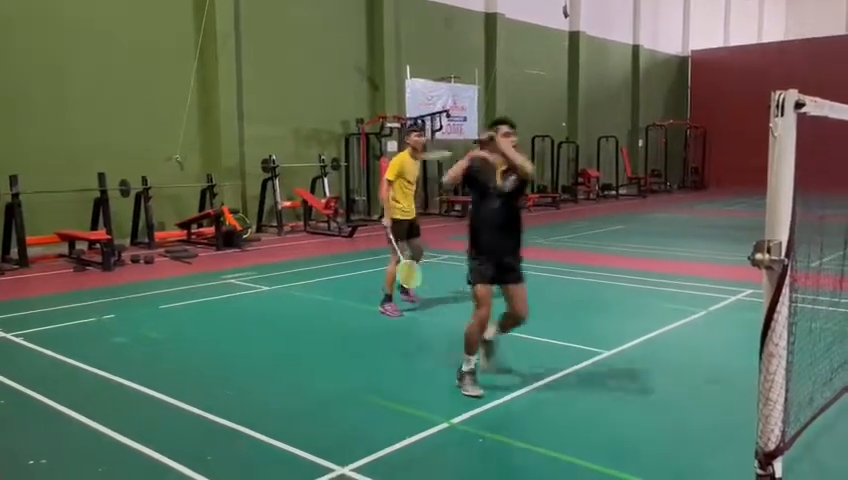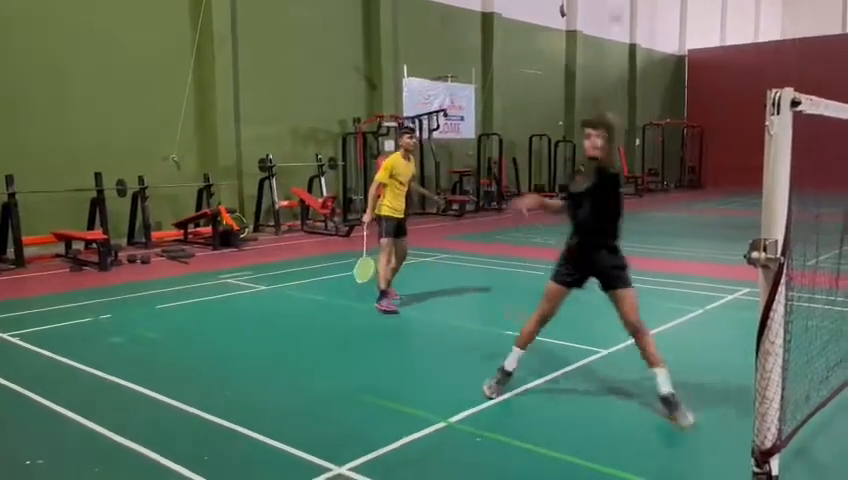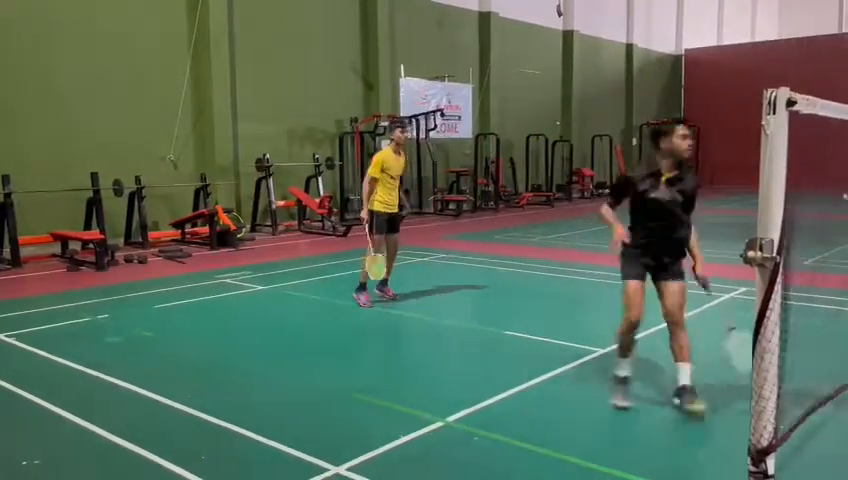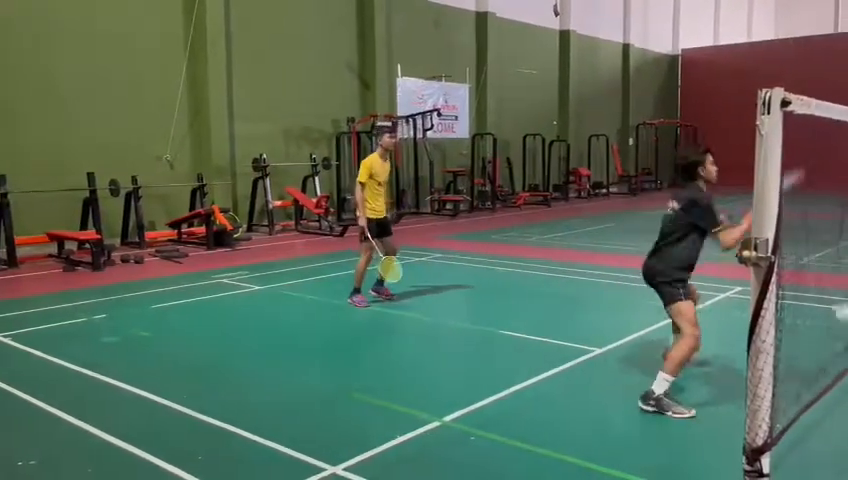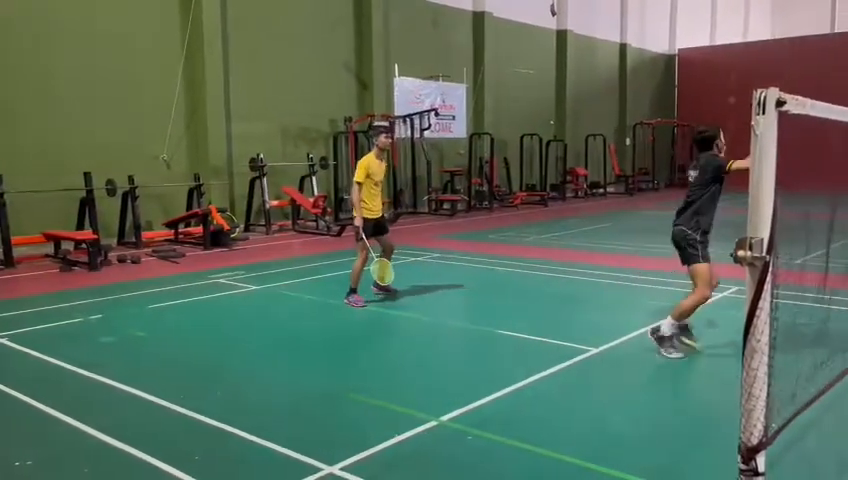
dt=0.3s
person 1, frame 1
left shoulder: (520, 171)
right shoulder: (478, 170)
left elbow: (529, 173)
right elbow: (447, 181)
left wrist: (504, 151)
right wrist: (471, 157)
left hip: (510, 254)
right hip: (482, 254)
left knee: (518, 315)
right knee: (482, 315)
left ankle: (488, 337)
right ankle: (467, 371)
person 1, frame 2
left shoulder: (608, 174)
right shoulder: (580, 178)
left elbow: (609, 161)
left wrist: (602, 145)
right wrist: (537, 201)
left hip: (608, 258)
right hip: (575, 256)
left knee: (635, 326)
right knee: (542, 315)
left ankle: (666, 393)
right ankle: (507, 370)
person 1, frame 3
left shoulder: (689, 182)
right shoulder: (637, 178)
left elbow: (686, 224)
right elbow: (606, 207)
left wrist: (698, 260)
right wrist: (616, 228)
left hip: (668, 255)
right hip: (637, 253)
left knee: (676, 318)
right knee: (632, 318)
left ankle: (684, 388)
right ankle: (621, 376)
person 1, frame 4
left shoulder: (687, 195)
right shoulder: (699, 200)
right elbow: (727, 242)
left wrist: (717, 223)
right wrist: (747, 222)
left hip: (661, 267)
right hip: (667, 271)
left knee: (692, 301)
right knee: (692, 335)
left ankle: (676, 353)
right ankle: (655, 395)
person 1, frame 5
left shoulder: (703, 162)
right shoulder: (713, 161)
right elbow: (741, 165)
left wrist: (721, 157)
left hip: (685, 230)
right hip: (690, 233)
left knee: (711, 281)
right knee: (703, 291)
left ankle: (681, 326)
right ankle: (663, 331)
person 2, frame 1
left shoulder: (417, 161)
right shoulder: (399, 160)
right elbow: (385, 187)
left wrist: (415, 206)
right wrist: (387, 216)
left hip: (411, 215)
right hip: (396, 216)
left knee: (418, 252)
right knee: (396, 259)
left ankle: (404, 287)
right ankle: (386, 301)
person 2, frame 2
left shoulder: (411, 161)
right shoulder: (391, 161)
right elbow: (375, 187)
left wrist: (431, 196)
right wrist: (368, 212)
left hip: (400, 213)
right hip: (385, 212)
left knee: (401, 253)
right knee: (386, 253)
left ankle: (386, 285)
right ankle: (382, 297)
person 2, frame 3
left shoulder: (402, 157)
right shoulder: (381, 156)
right elbow: (367, 183)
left wrist: (404, 202)
right wrist: (365, 209)
left hip: (393, 209)
right hip: (378, 209)
left knee: (393, 249)
right knee: (375, 249)
left ankle: (383, 285)
right ankle: (361, 289)
person 2, frame 4
left shoulder: (387, 163)
right shoulder: (369, 162)
right elbow: (359, 190)
right wrist: (362, 216)
left hip: (382, 215)
right hip: (368, 216)
left knee: (391, 251)
right knee: (367, 254)
left ankle: (379, 286)
right ankle: (355, 293)
person 2, frame 5
left shoulder: (383, 162)
right shoulder: (365, 162)
right elbow: (355, 190)
right wrist: (358, 216)
left hip: (378, 214)
right hip: (364, 216)
left knee: (389, 248)
right knee: (363, 255)
left ankle: (380, 283)
right ankle: (352, 293)
